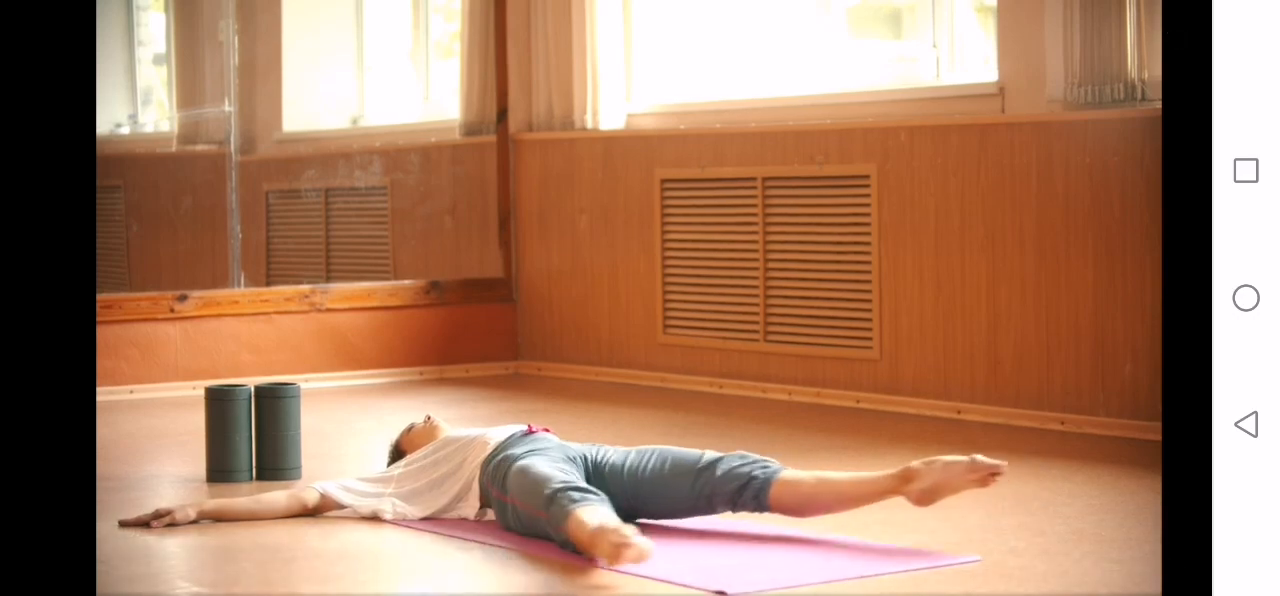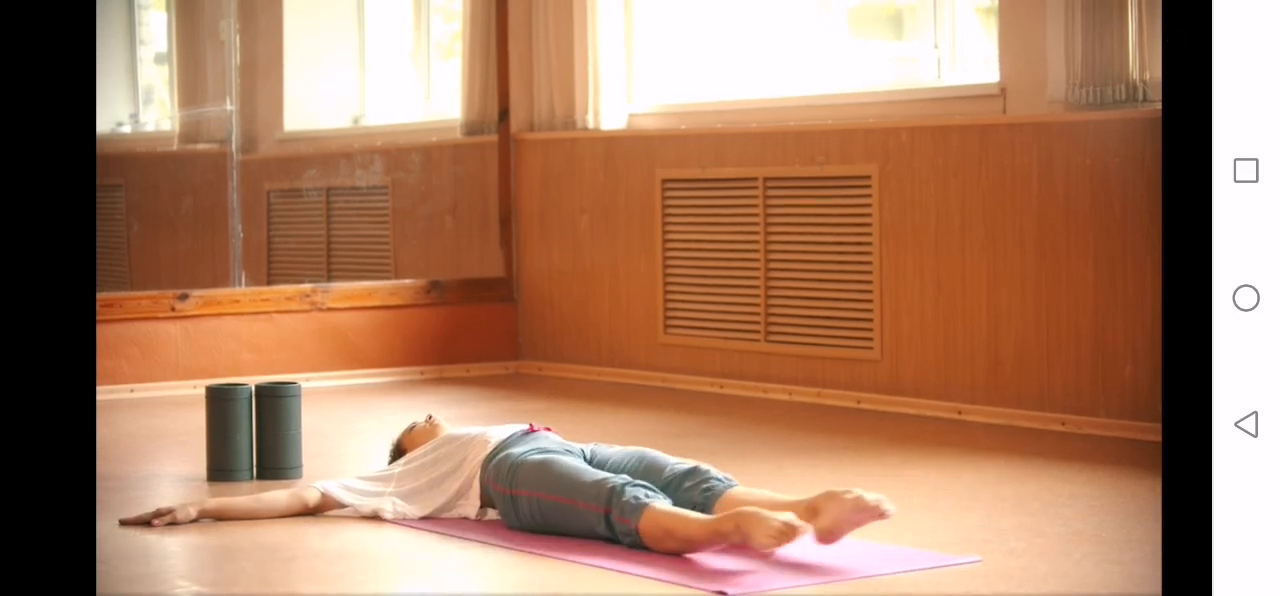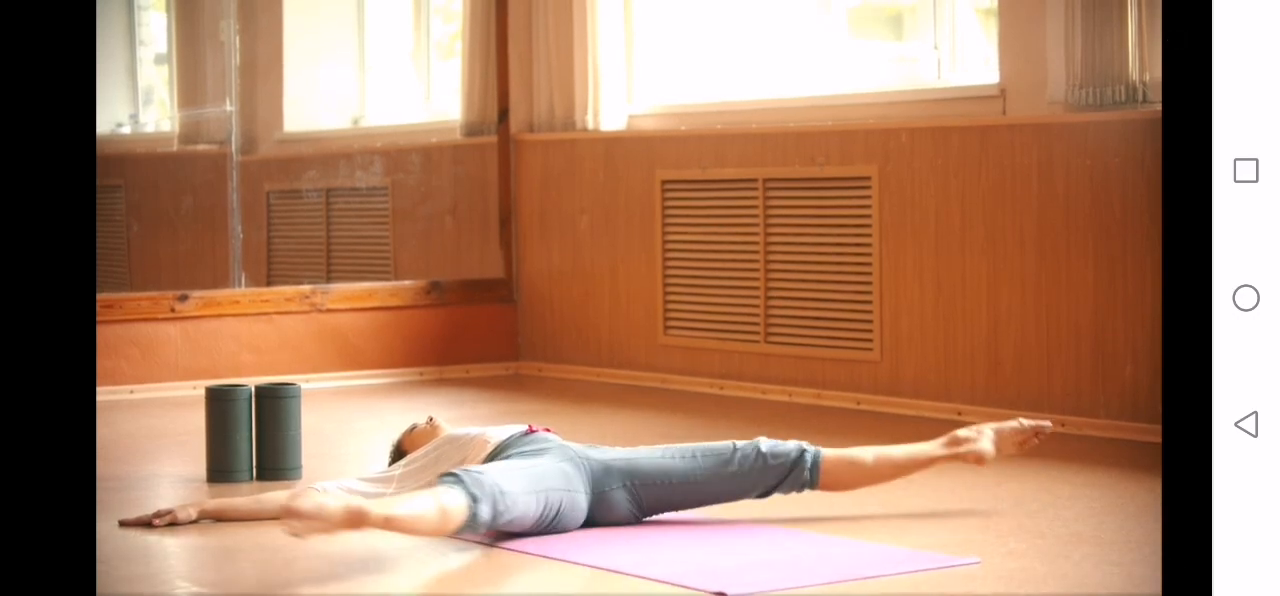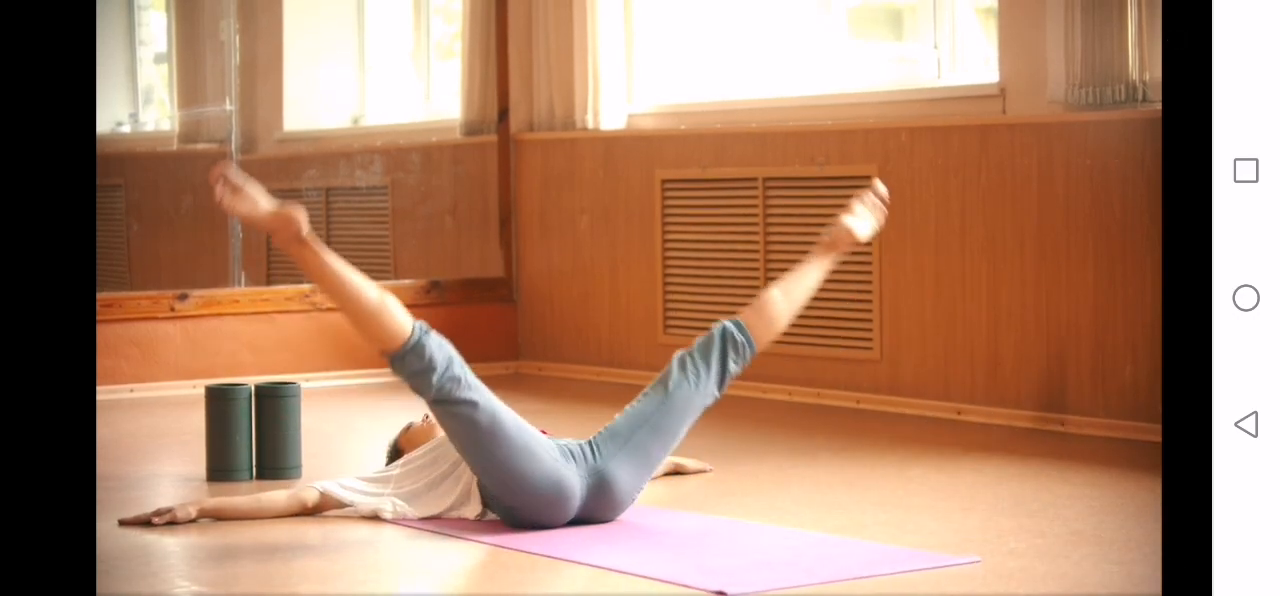
dt=1s
person 1, frame 1
left shoulder: (464, 444)
right shoulder: (395, 479)
right elbow: (300, 498)
right wrist: (199, 508)
left hip: (573, 455)
right hip: (515, 470)
left knee: (736, 474)
right knee: (581, 504)
left ankle: (904, 478)
person 1, frame 2
left shoulder: (461, 445)
right shoulder: (397, 478)
right elbow: (300, 496)
right wrist: (199, 508)
left hip: (562, 451)
right hip: (514, 468)
left knee: (696, 483)
right knee: (636, 507)
left ankle: (814, 508)
right ankle: (742, 529)
person 1, frame 3
left shoulder: (473, 450)
right shoulder: (400, 476)
right elbow: (345, 493)
right wrist: (201, 510)
left hip: (583, 466)
right hip: (540, 475)
left knee: (778, 460)
person 1, frame 4
left shoulder: (470, 457)
right shoulder: (400, 480)
right elbow: (297, 497)
left wrist: (668, 437)
right wrist: (198, 507)
left hip: (593, 477)
right hip: (542, 489)
left knee: (719, 350)
right knee: (450, 358)
